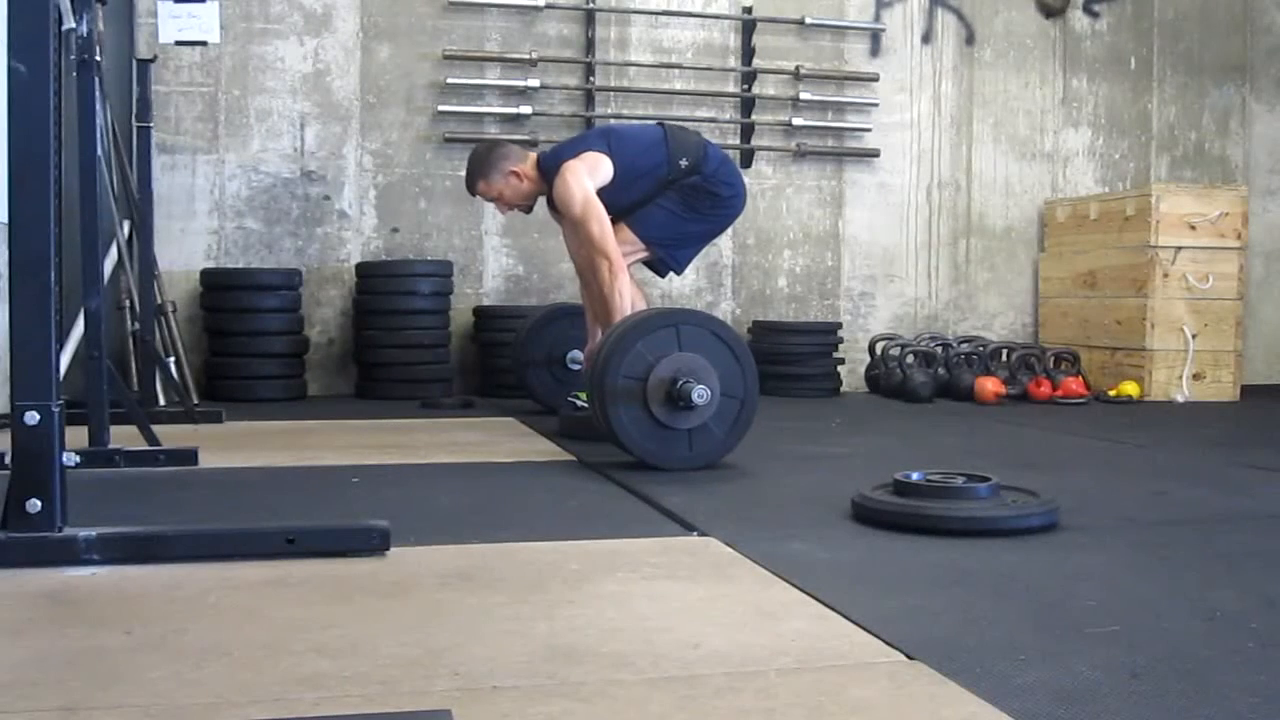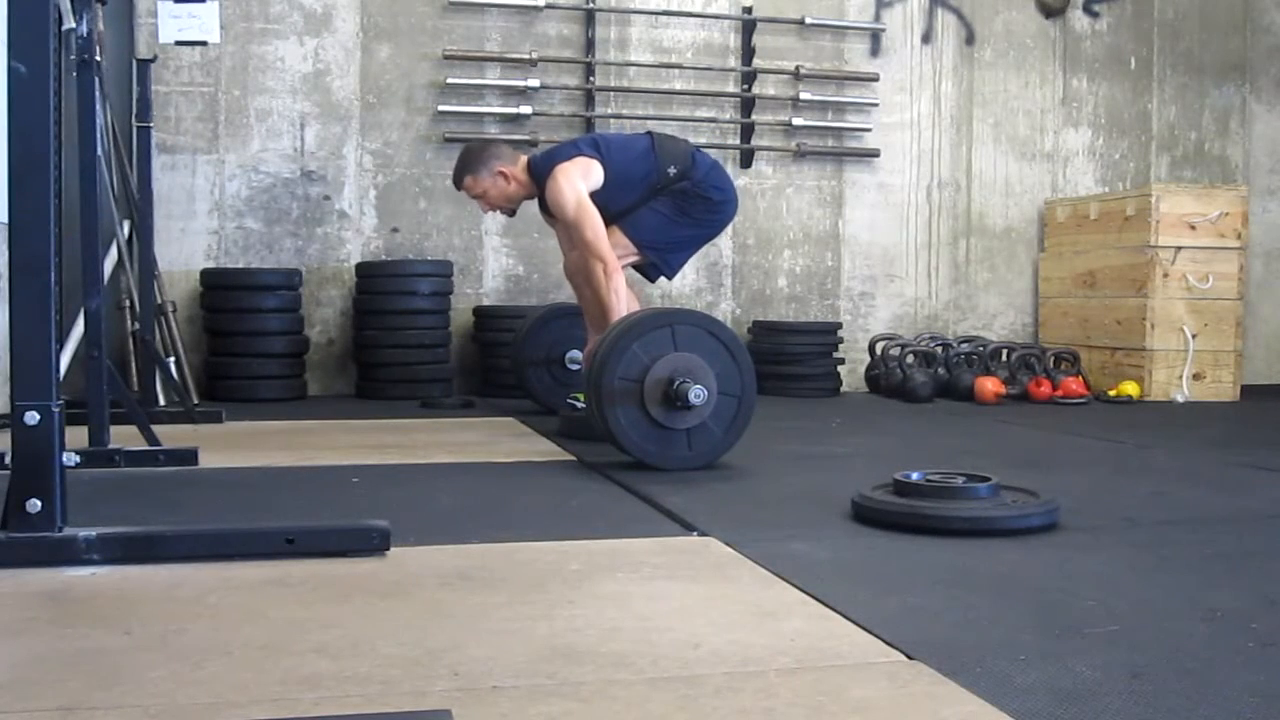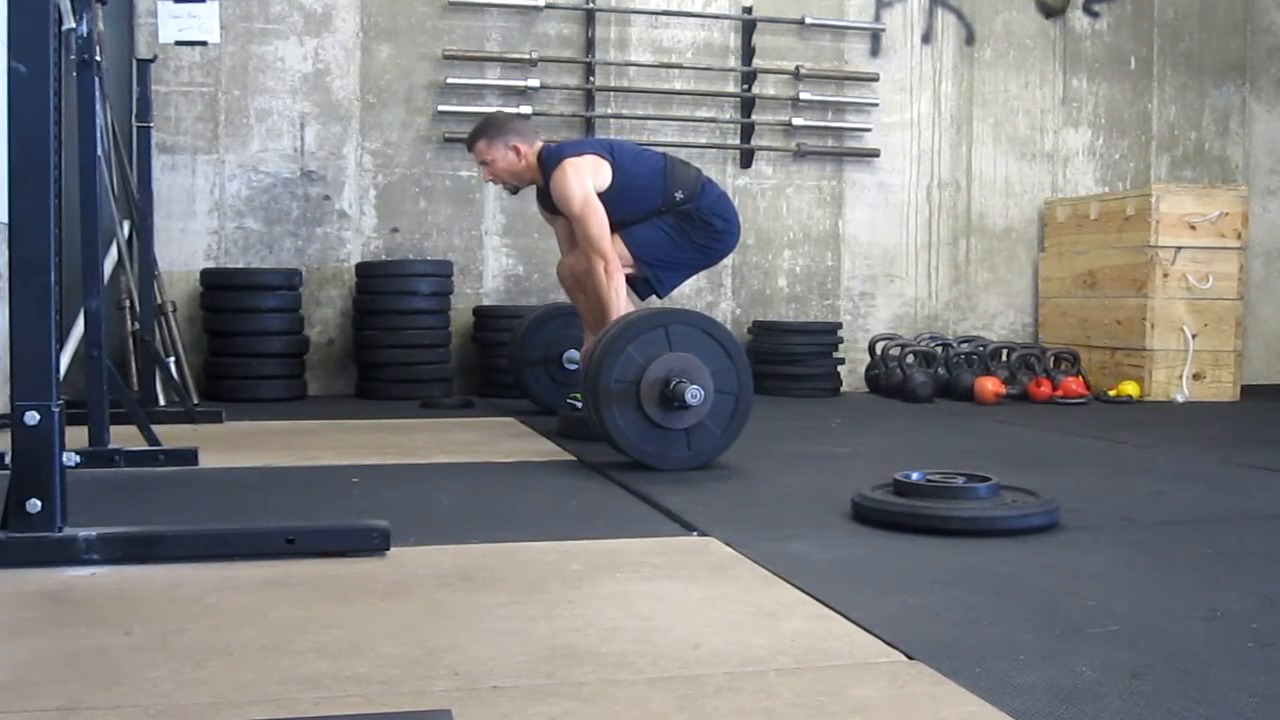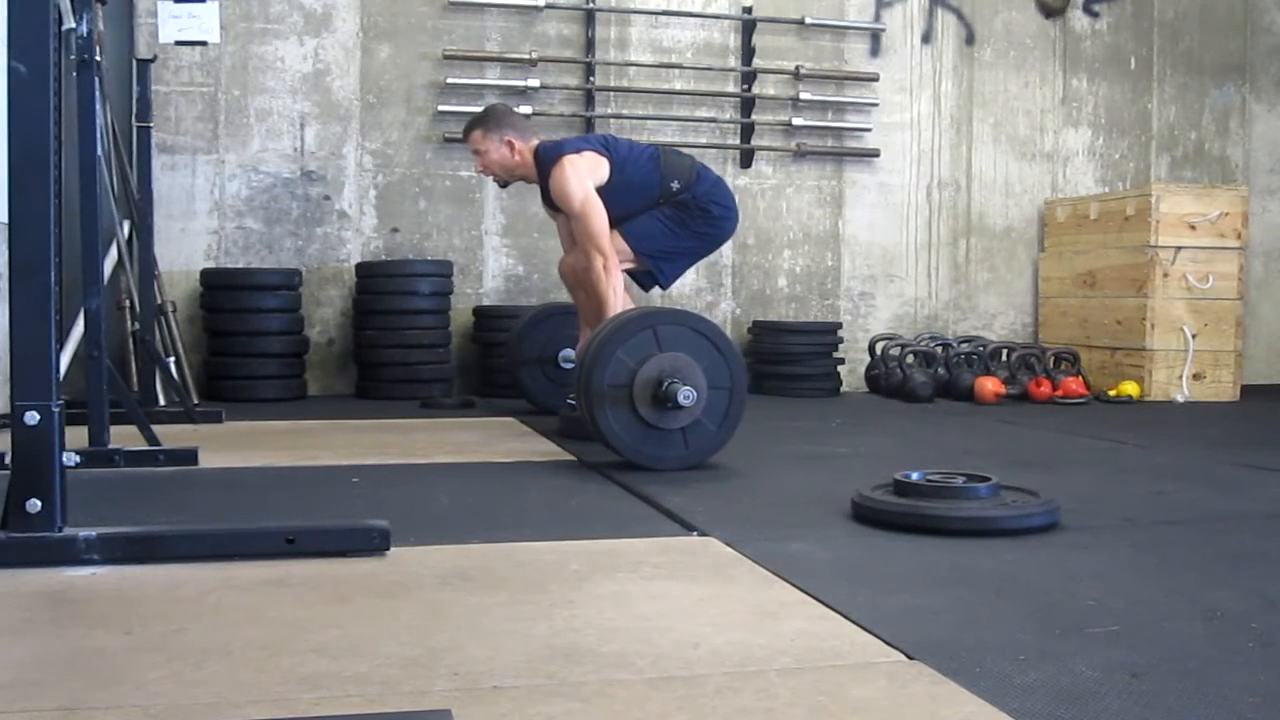
dt=1s
person 1, frame 1
left shoulder: (568, 179)
right shoulder: (559, 188)
left elbow: (610, 264)
right elbow: (589, 267)
right wrist: (595, 342)
left hip: (713, 183)
right hip: (696, 182)
left knee: (611, 259)
right knee: (595, 262)
person 1, frame 2
left shoulder: (561, 181)
right shoulder: (551, 189)
left elbow: (606, 266)
right elbow: (589, 267)
right wrist: (596, 341)
left hip: (704, 189)
right hip: (689, 188)
left knee: (596, 264)
right knee: (584, 266)
person 1, frame 3
left shoulder: (567, 173)
right shoulder: (549, 189)
left elbow: (605, 263)
right elbow: (577, 264)
right wrist: (592, 341)
left hip: (706, 219)
right hip: (693, 218)
left knee: (592, 268)
right knee: (573, 271)
person 1, frame 4
left shoulder: (566, 171)
right shoulder: (552, 180)
left elbow: (603, 261)
right elbow: (581, 261)
right wrist: (587, 340)
left hip: (704, 205)
right hip: (684, 203)
left knee: (591, 264)
right knee: (575, 269)
